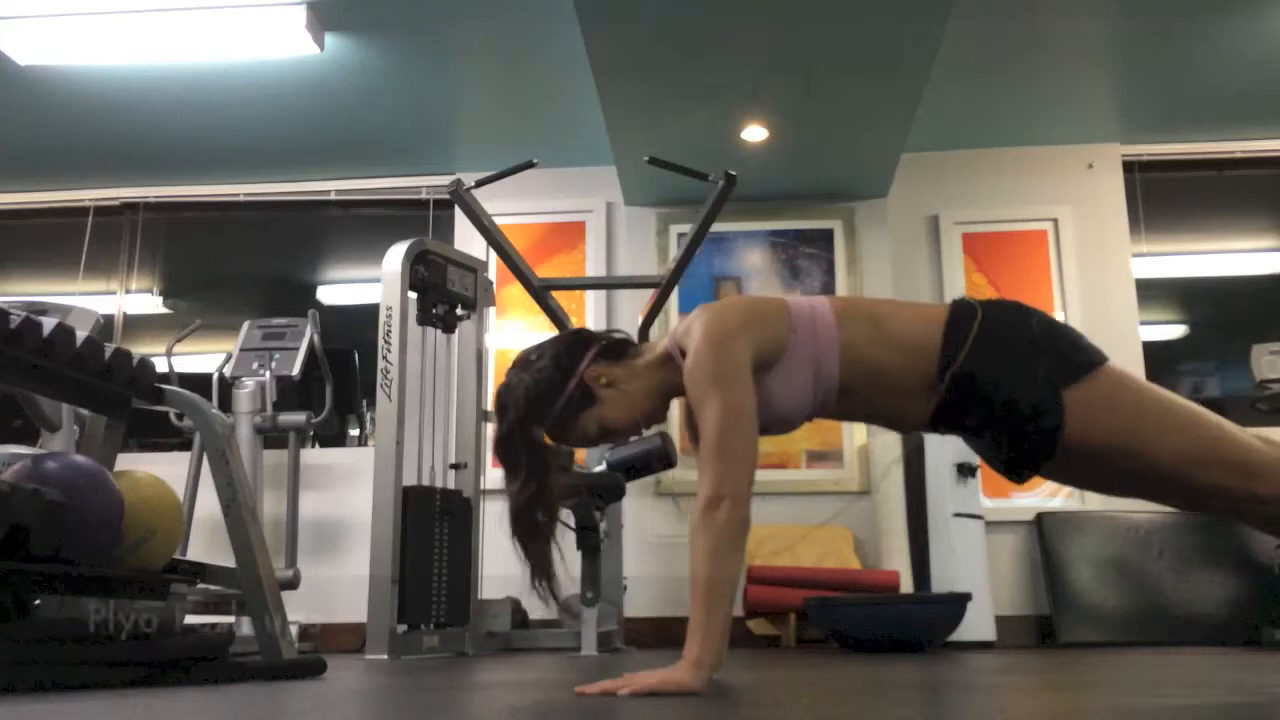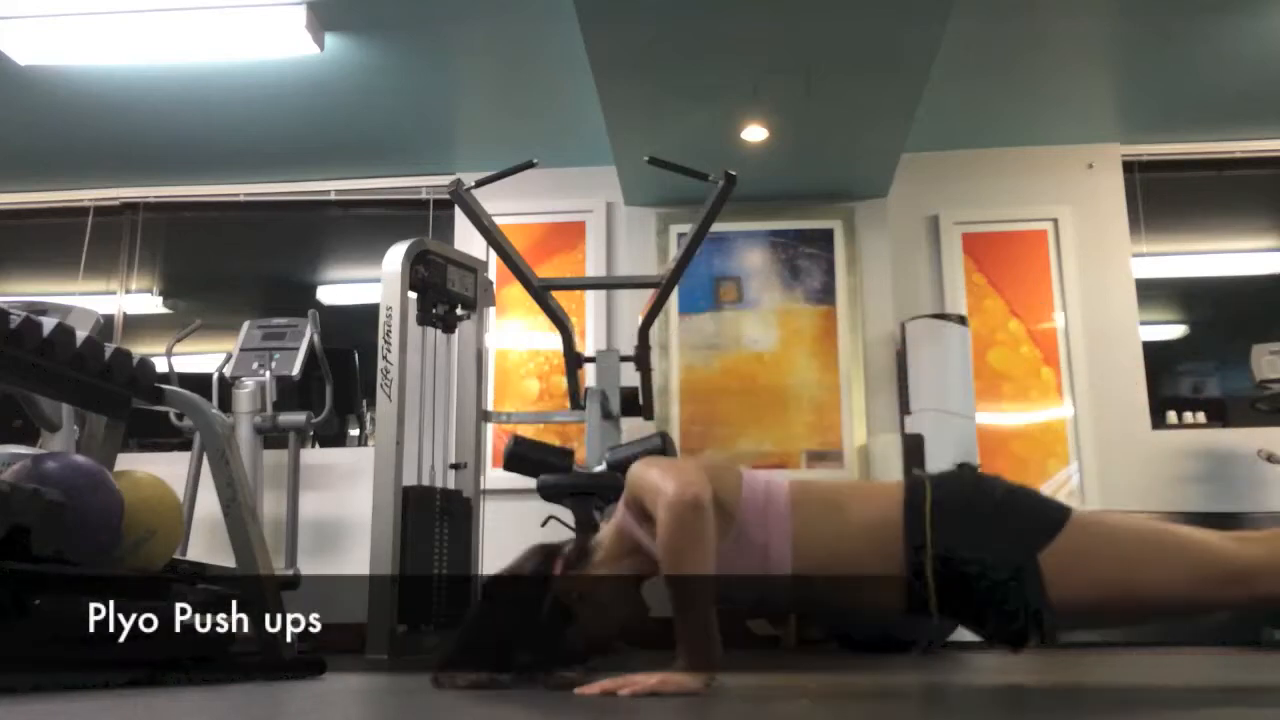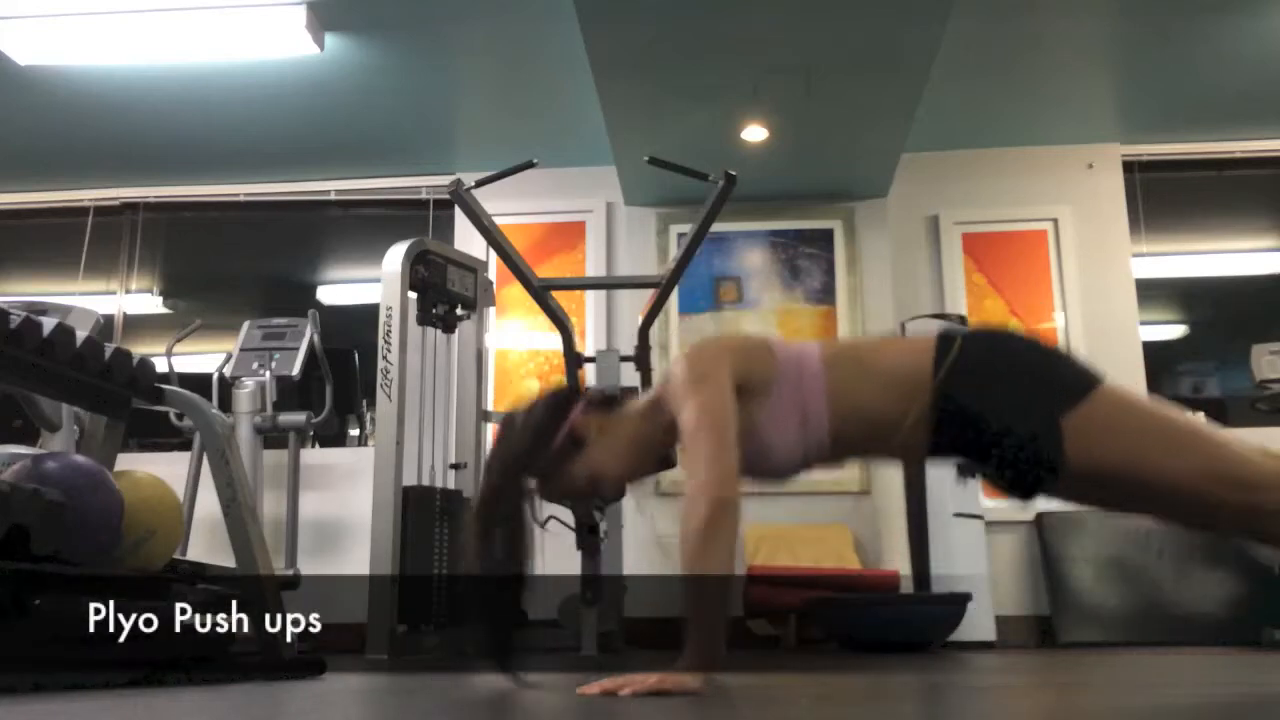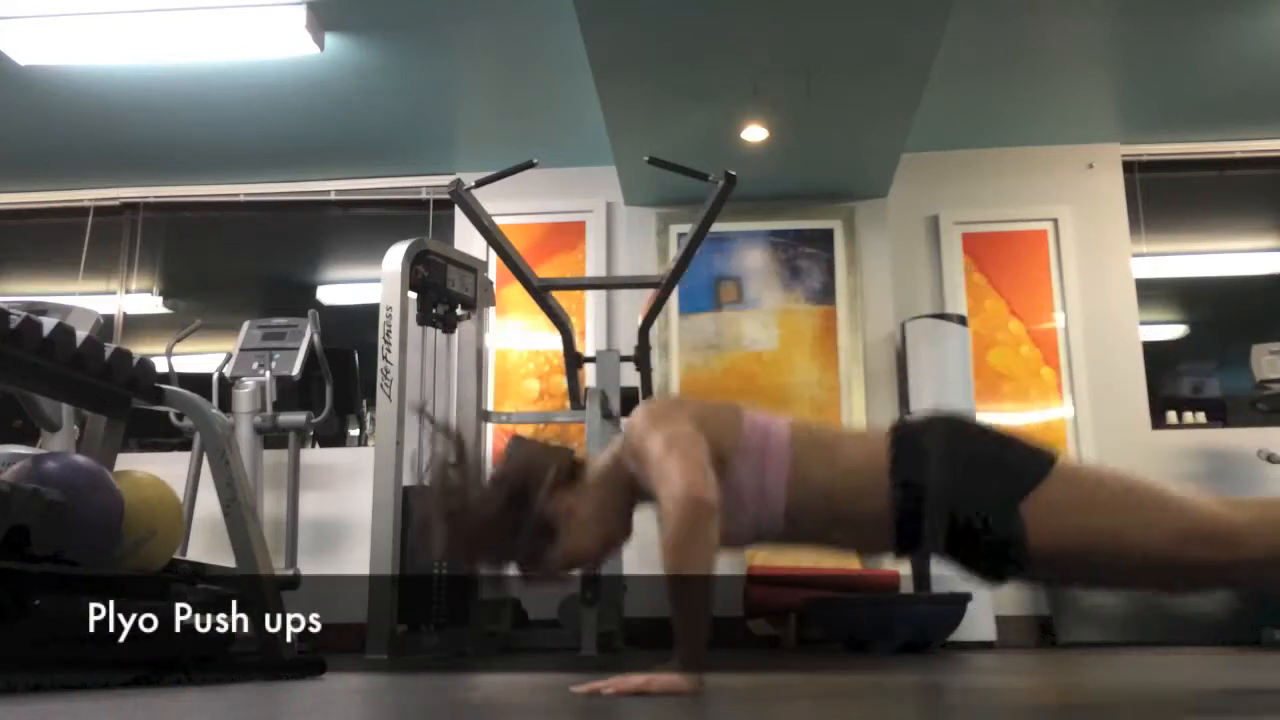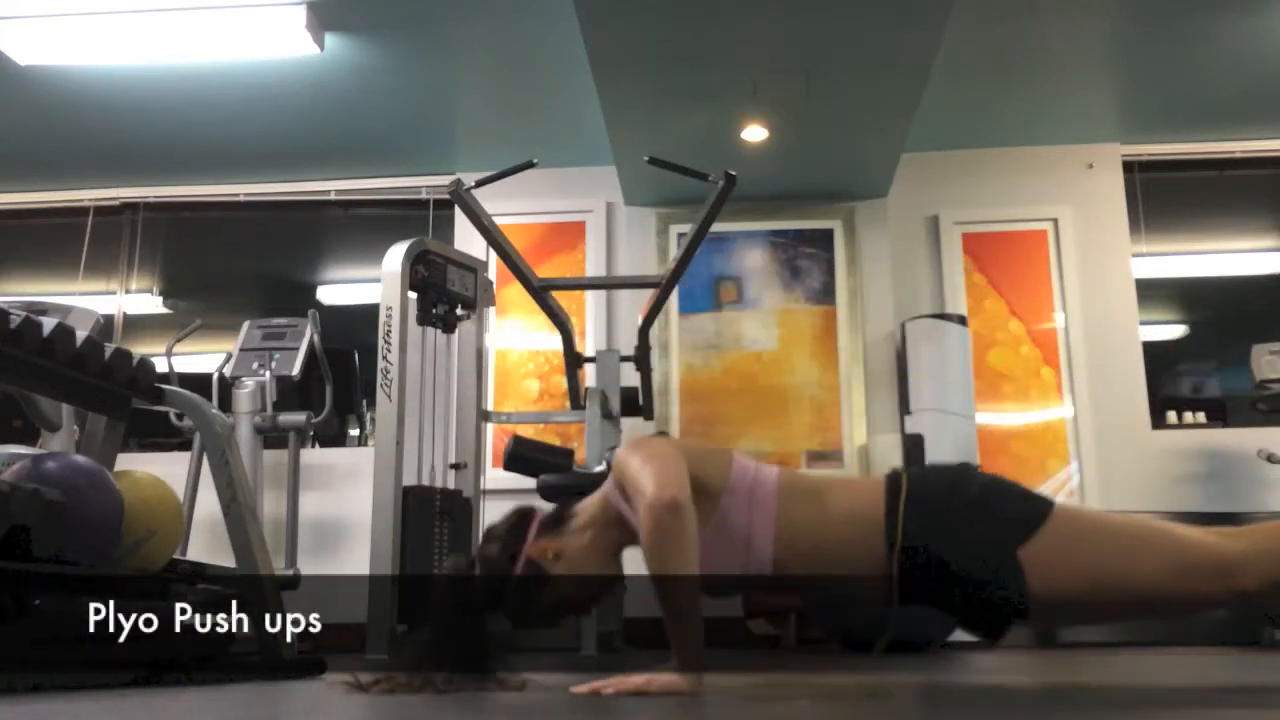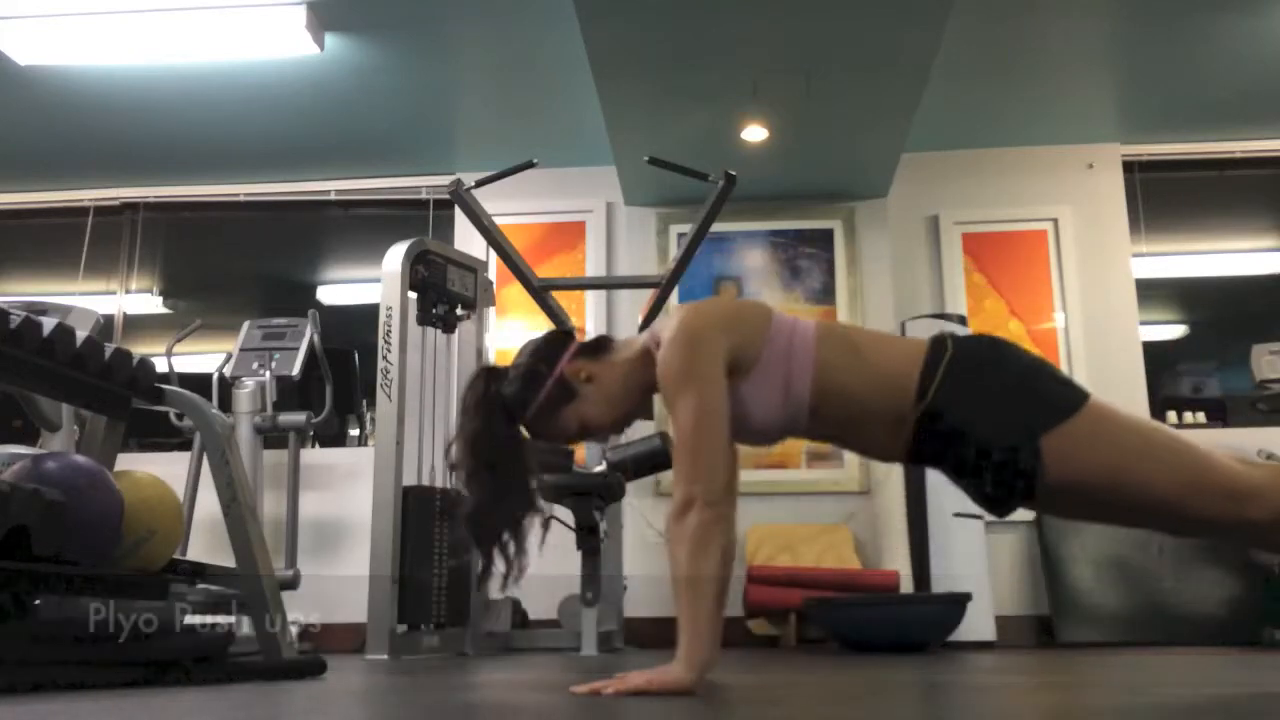
dt=0.5s
person 1, frame 1
left shoulder: (713, 342)
right shoulder: (692, 375)
left elbow: (725, 502)
right elbow: (717, 504)
left wrist: (697, 665)
right wrist: (695, 654)
left hip: (1003, 366)
right hip: (977, 391)
person 1, frame 2
left shoulder: (647, 487)
right shoulder: (647, 539)
left elbow: (689, 507)
left wrist: (694, 665)
left hip: (961, 542)
right hip: (939, 547)
person 1, frame 3
left shoulder: (695, 376)
right shoulder: (678, 421)
left elbow: (713, 508)
right elbow: (712, 526)
left wrist: (695, 665)
left hip: (992, 394)
right hip: (967, 408)
person 1, frame 4
left shoulder: (651, 429)
right shoulder: (633, 474)
left elbow: (696, 505)
left wrist: (687, 666)
left hip: (952, 487)
right hip: (923, 499)
person 1, frame 5
left shoulder: (638, 462)
right shoulder: (638, 504)
left elbow: (672, 508)
left wrist: (686, 666)
left hip: (944, 541)
right hip: (925, 547)
person 1, frame 6
left shoulder: (689, 338)
right shoulder: (669, 368)
left elbow: (705, 505)
right elbow: (700, 507)
left wrist: (689, 664)
right wrist: (697, 648)
left hip: (976, 400)
right hip: (952, 424)
